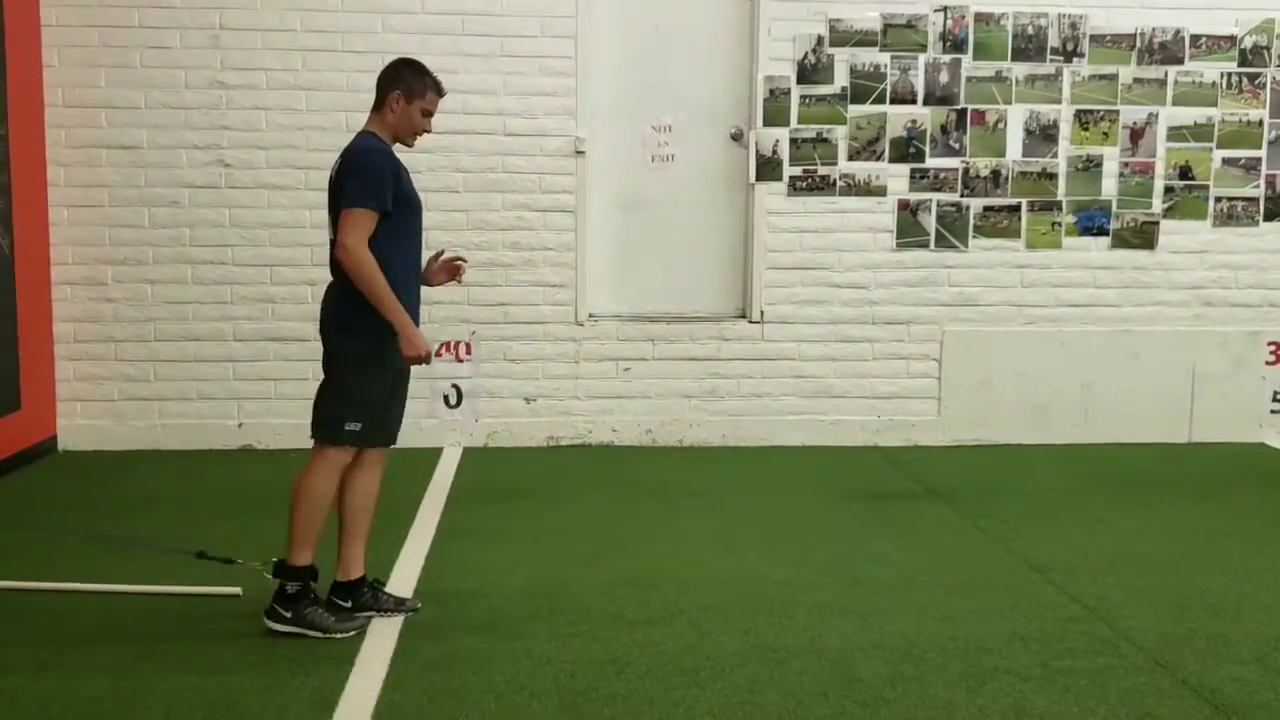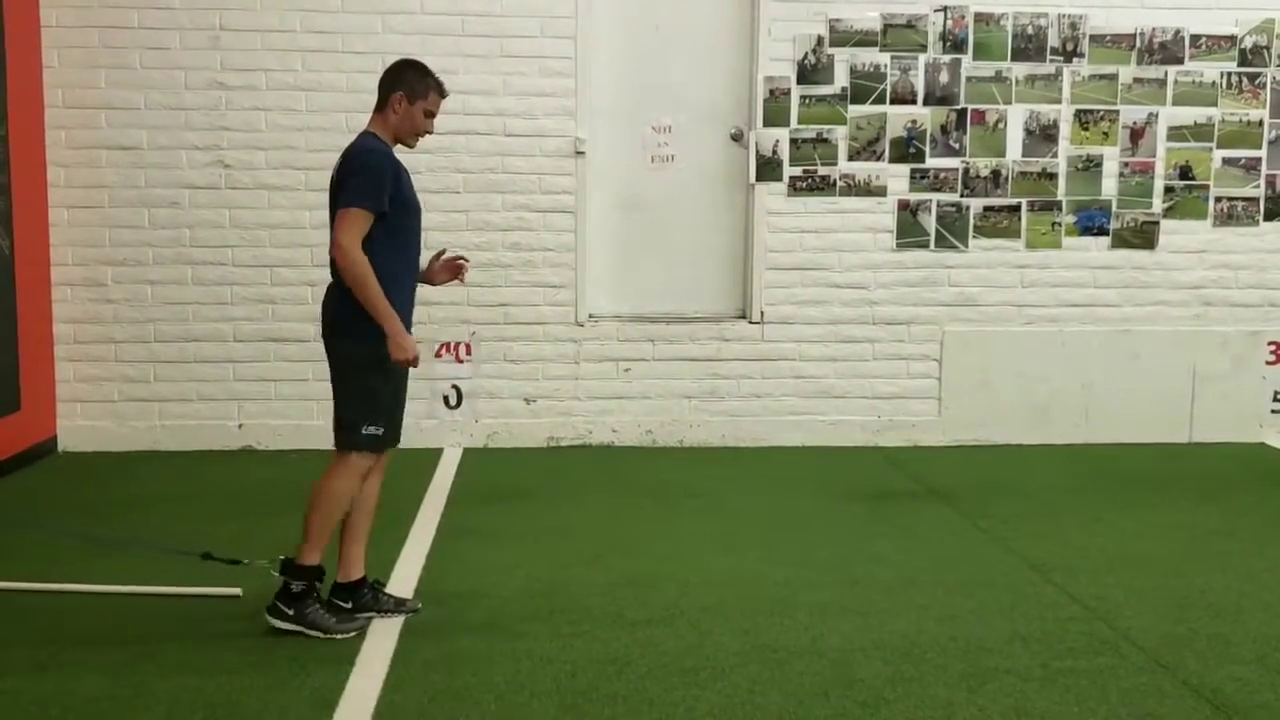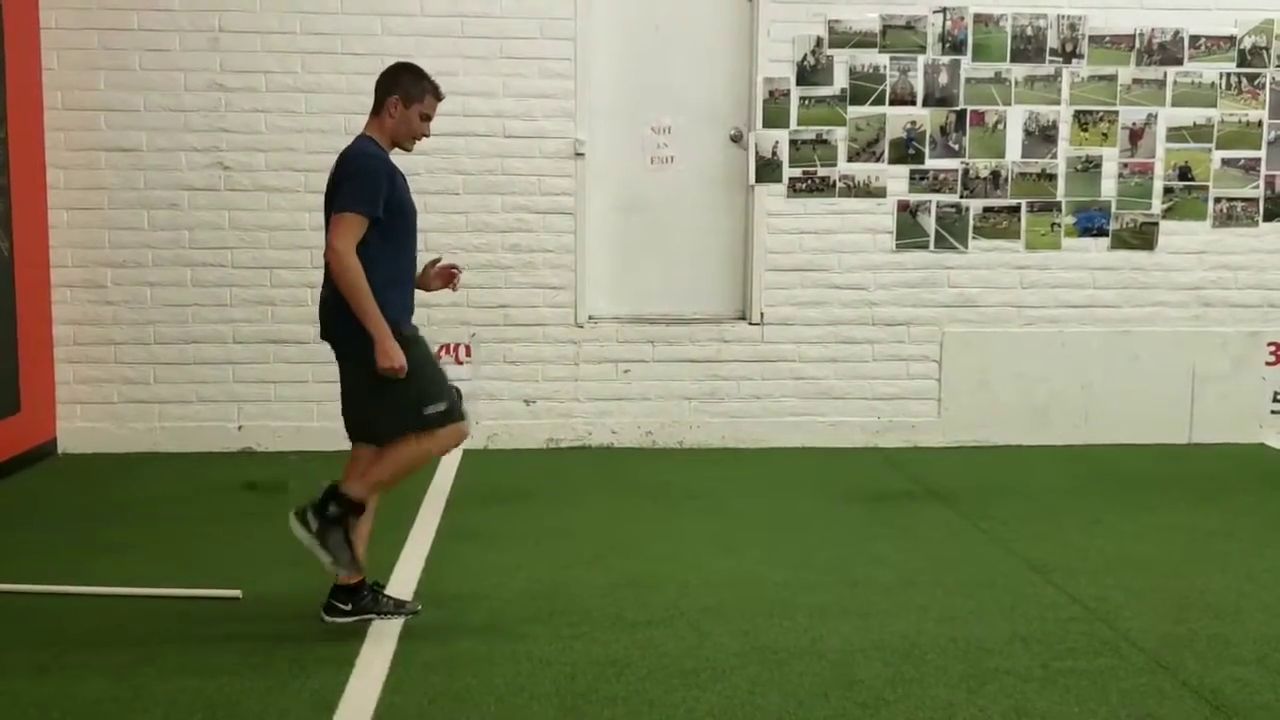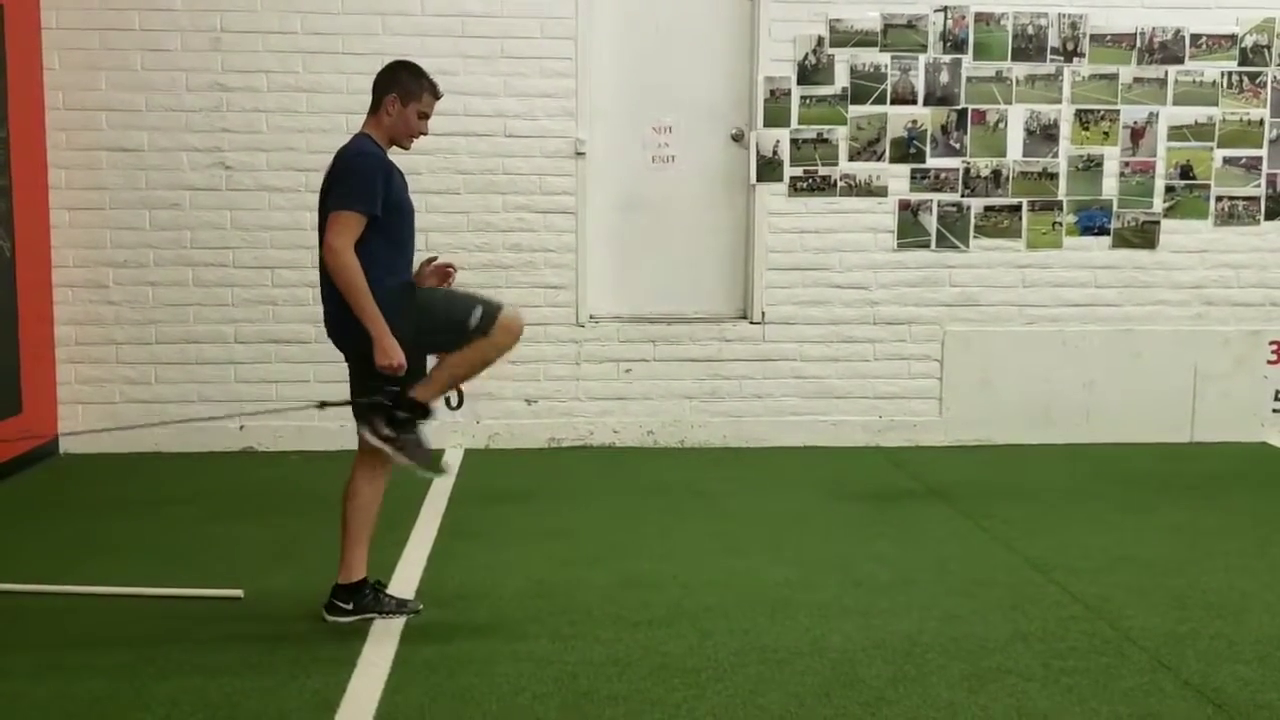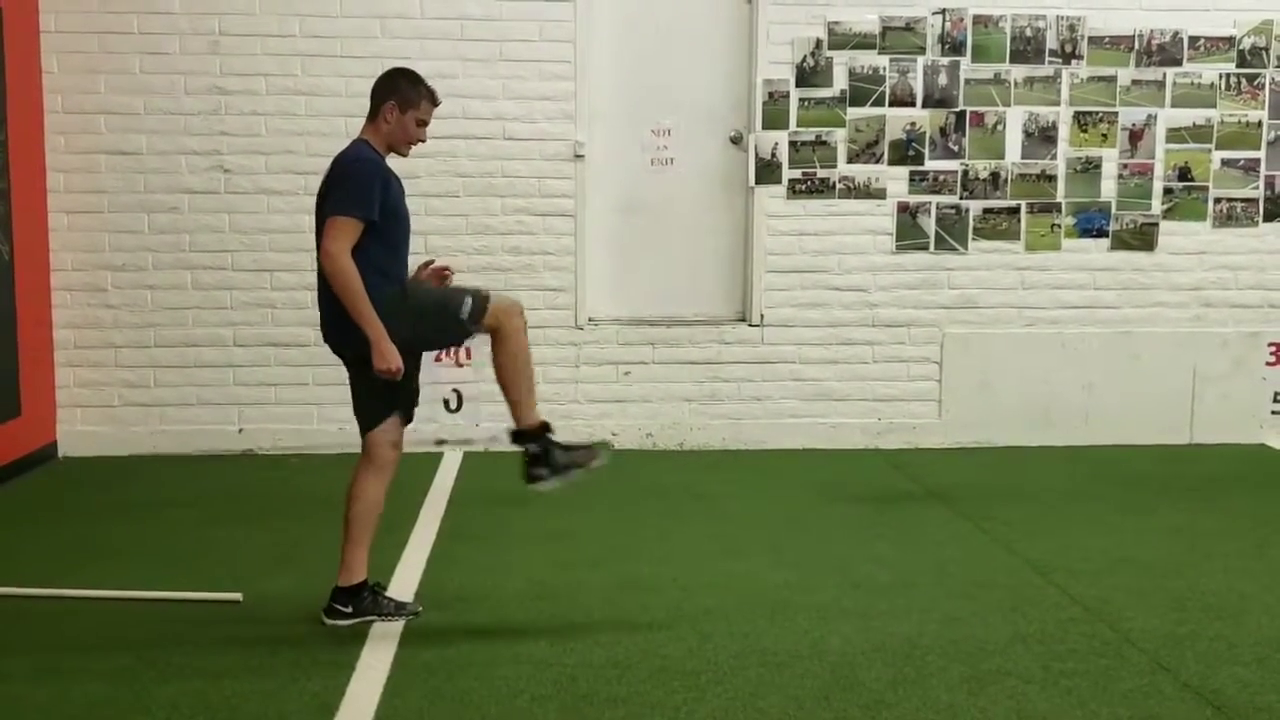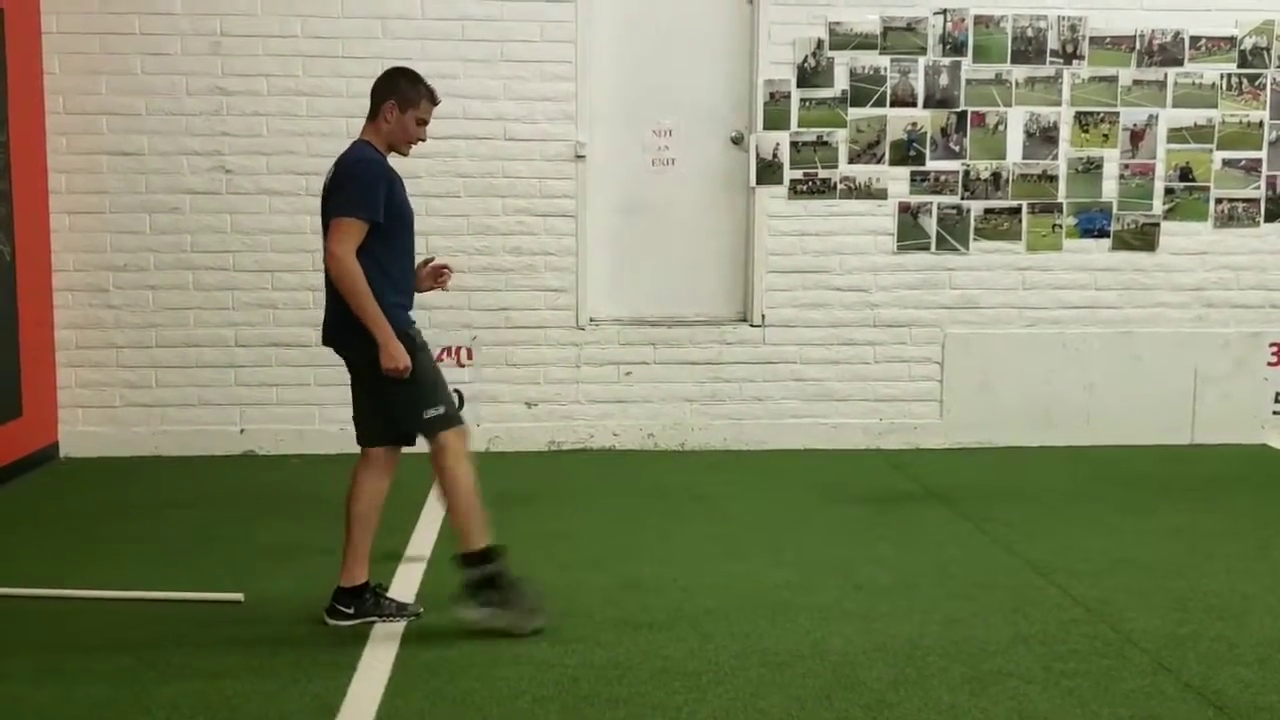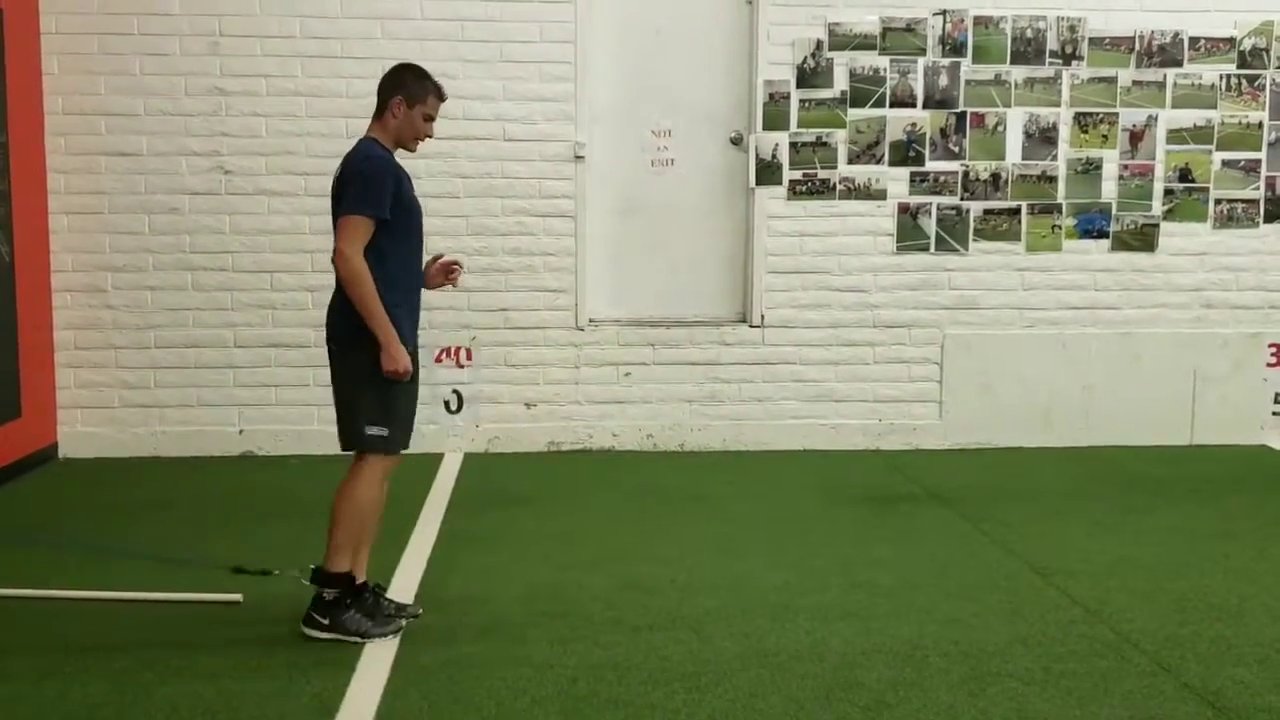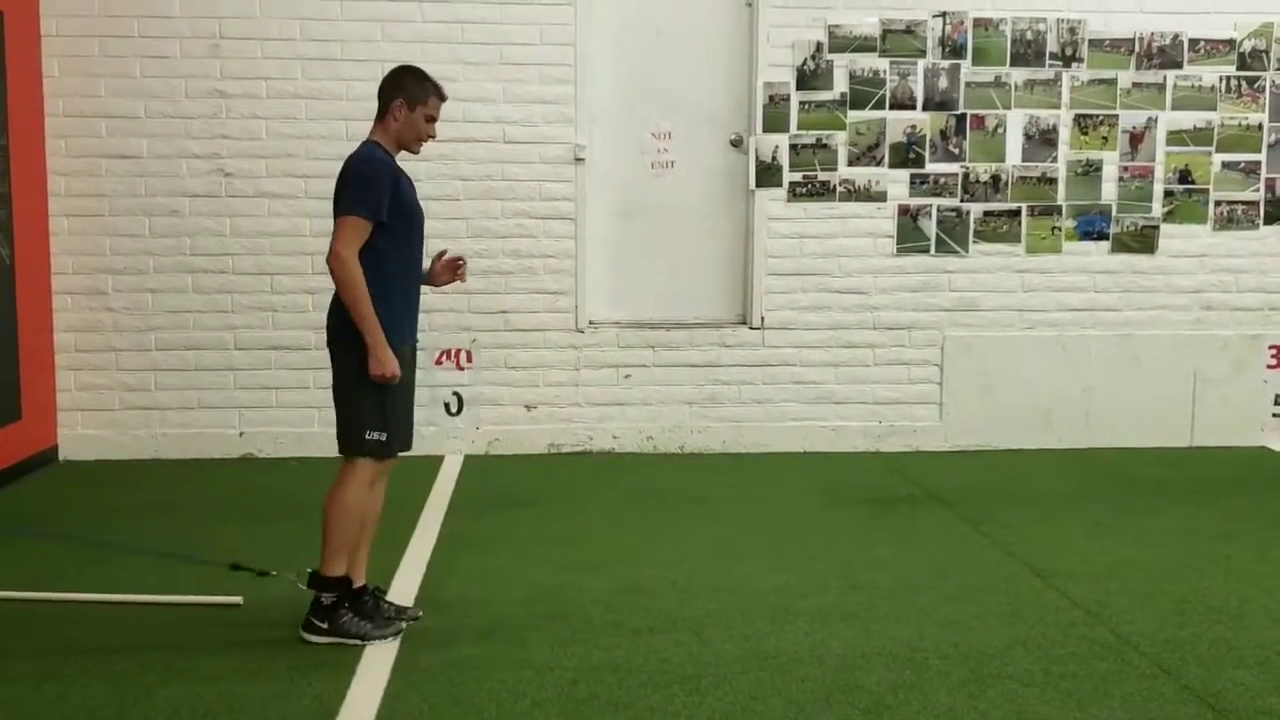
dt=0.2s
person 1, frame 1
left shoulder: (372, 158)
right shoulder: (371, 159)
right elbow: (351, 249)
left wrist: (422, 274)
right wrist: (406, 326)
left hip: (375, 331)
right hip: (367, 332)
left knee: (370, 452)
right knee: (335, 451)
left ankle: (351, 587)
right ankle: (291, 593)
person 1, frame 2
left shoulder: (377, 160)
right shoulder: (371, 159)
right elbow: (347, 248)
left wrist: (423, 274)
right wrist: (395, 327)
left hip: (370, 330)
right hip: (369, 332)
left knee: (369, 454)
right knee: (359, 457)
left ankle: (351, 587)
right ankle: (297, 592)
person 1, frame 3
left shoulder: (372, 164)
right shoulder: (366, 164)
right elbow: (339, 253)
left wrist: (418, 279)
right wrist: (384, 338)
left hip: (364, 326)
right hip: (366, 330)
left knee: (374, 449)
right knee: (446, 428)
left ankle: (354, 590)
right ankle: (331, 510)
person 1, frame 4
left shoulder: (371, 162)
right shoulder: (363, 161)
right elbow: (337, 250)
left wrist: (416, 279)
right wrist: (383, 334)
left hip: (382, 311)
right hip: (378, 313)
left knee: (379, 449)
right knee: (504, 325)
left ankle: (352, 589)
right ankle: (402, 412)
person 1, frame 5
left shoulder: (368, 169)
right shoulder: (360, 167)
right elbow: (333, 256)
left wrist: (411, 282)
right wrist: (380, 338)
left hip: (367, 321)
right hip: (369, 322)
left knee: (383, 449)
right knee: (507, 313)
left ankle: (352, 592)
right ankle: (536, 445)
person 1, frame 6
left shoulder: (368, 169)
right shoulder: (361, 169)
right elbow: (340, 258)
left wrist: (413, 279)
right wrist: (387, 338)
left hip: (367, 333)
right hip: (375, 334)
left knee: (379, 454)
right knee: (450, 437)
left ankle: (352, 593)
right ankle: (485, 575)
person 1, frame 7
left shoulder: (379, 165)
right shoulder: (371, 165)
right elbow: (348, 256)
left wrist: (422, 277)
right wrist: (389, 340)
left hip: (383, 335)
right hip: (372, 340)
left knee: (378, 461)
right knee: (375, 460)
left ankle: (355, 589)
right ankle: (329, 602)
person 1, frame 8
left shoulder: (385, 170)
right shoulder: (371, 168)
right elbow: (343, 257)
left wrist: (428, 275)
right wrist: (377, 345)
left hip: (387, 337)
right hip: (370, 341)
left knee: (376, 463)
right knee: (365, 463)
left ankle: (355, 592)
right ankle: (327, 604)
